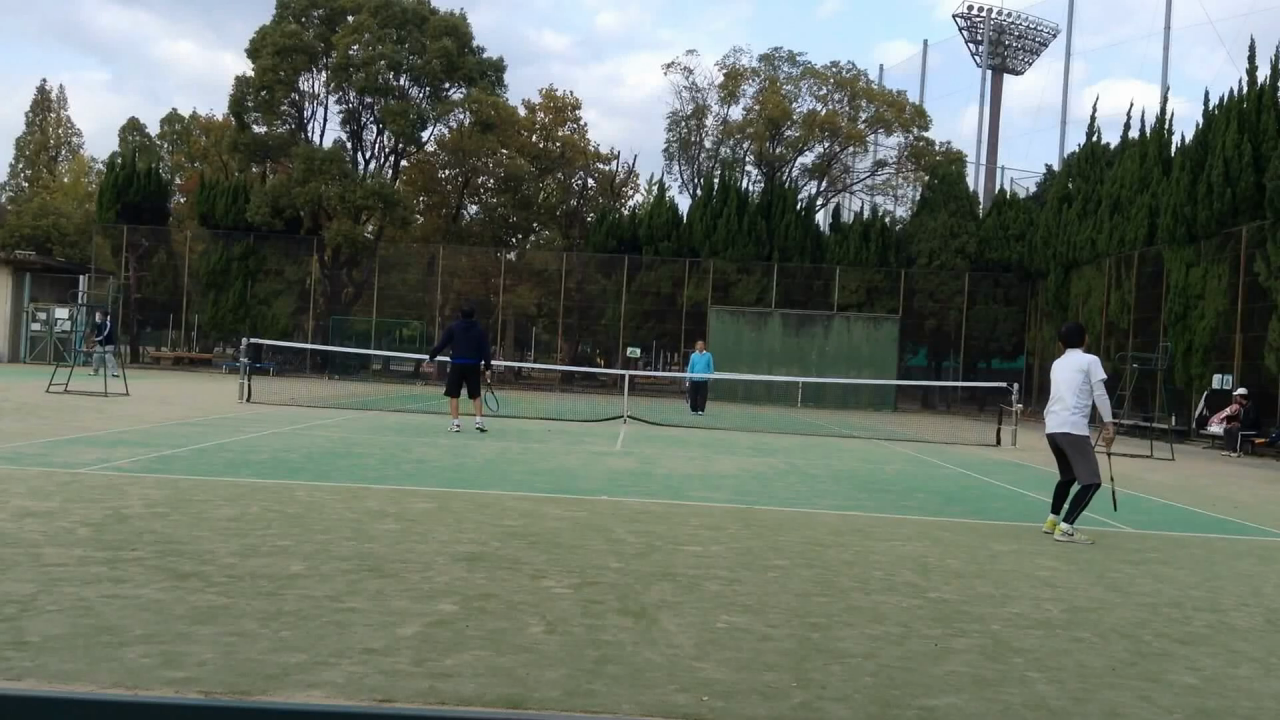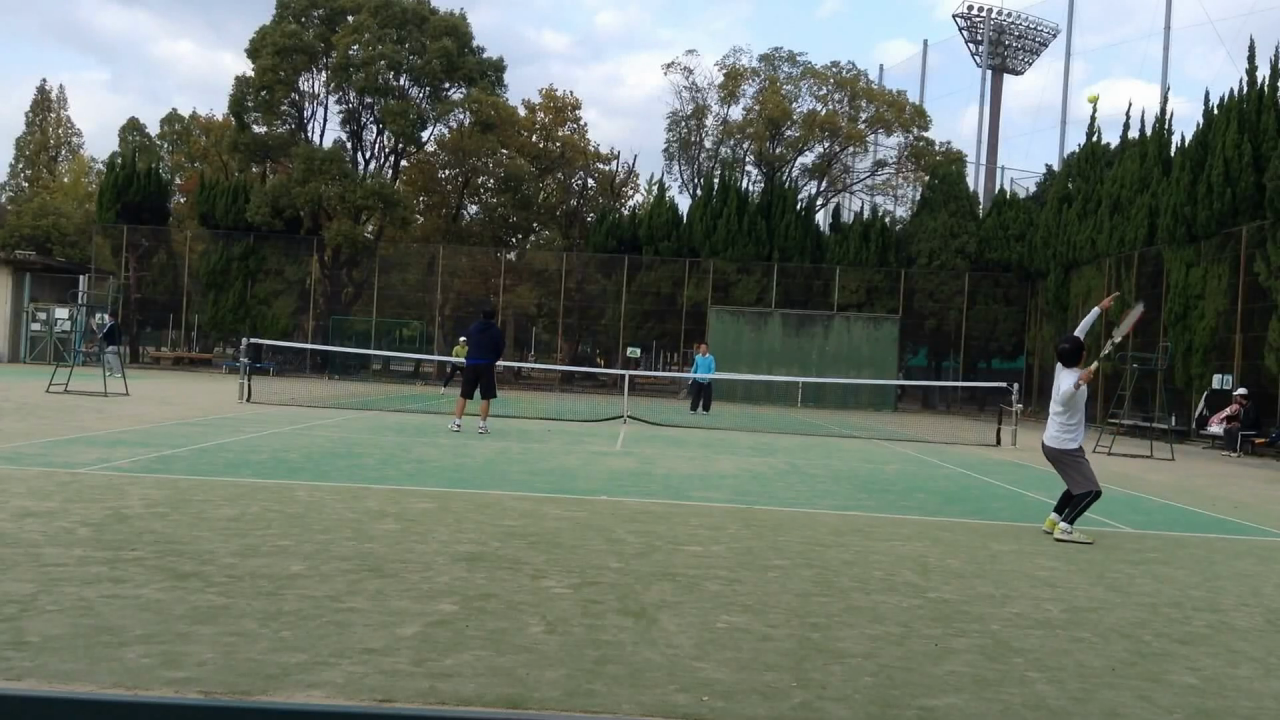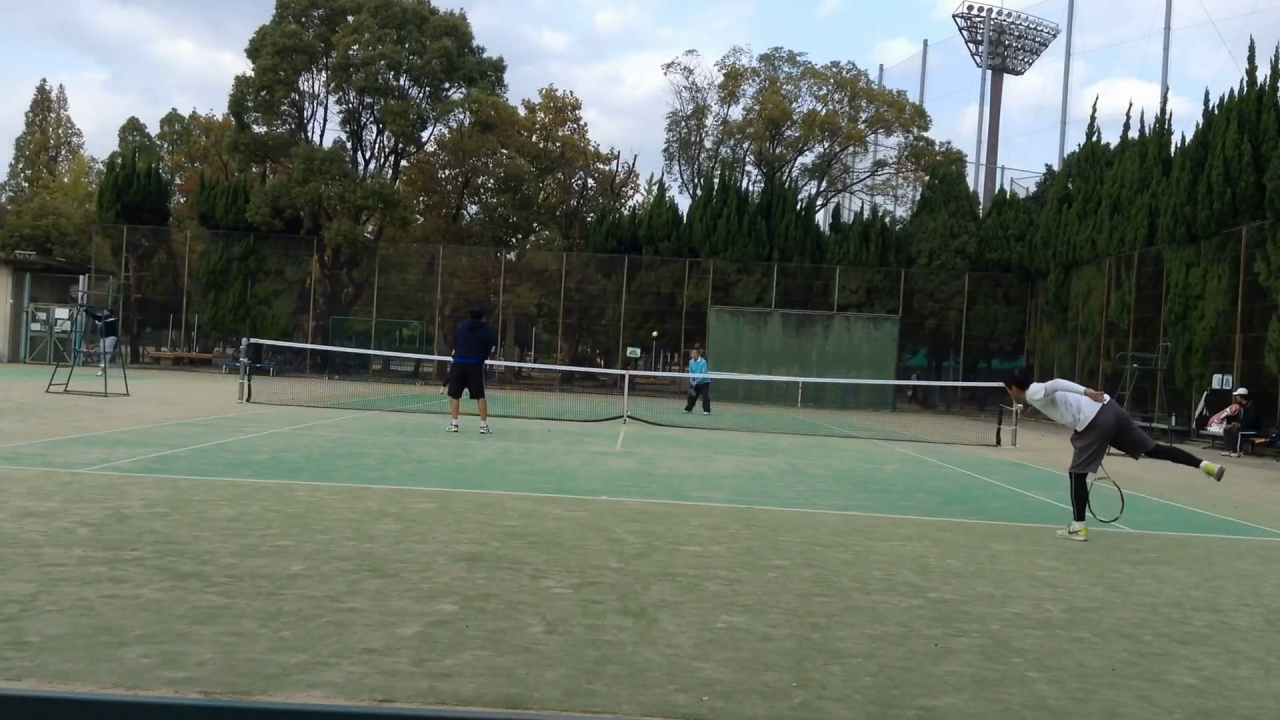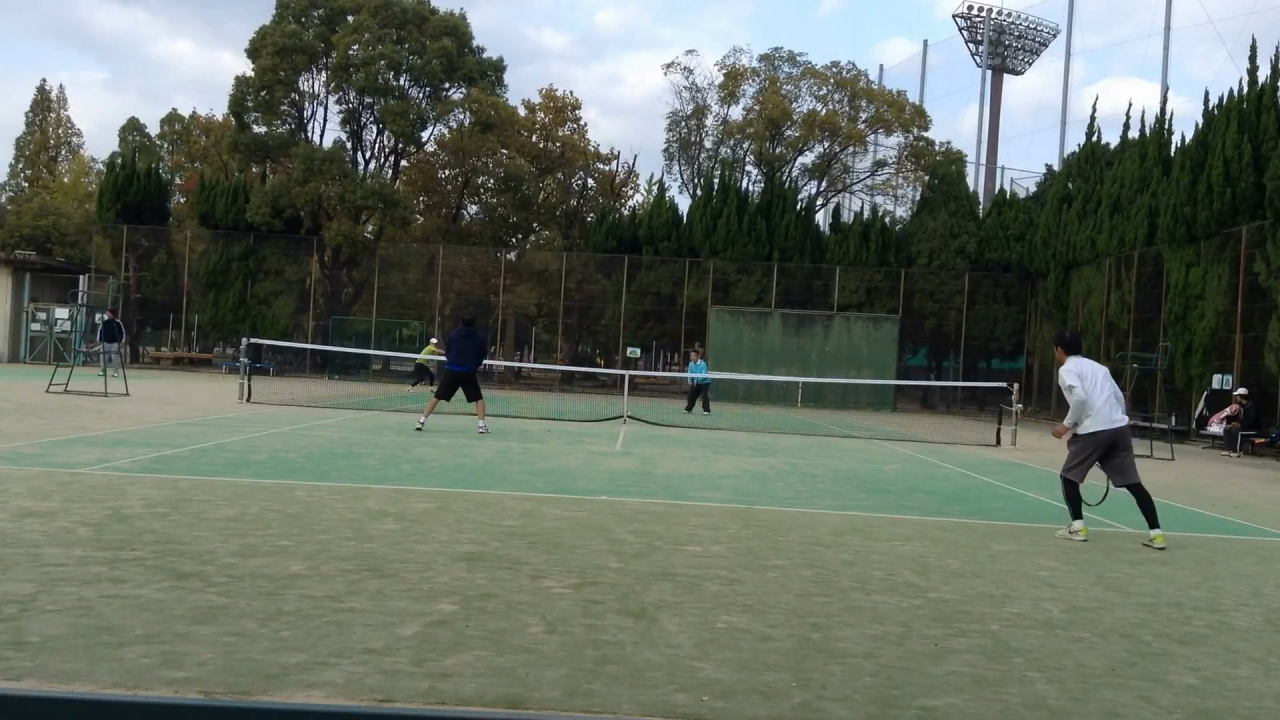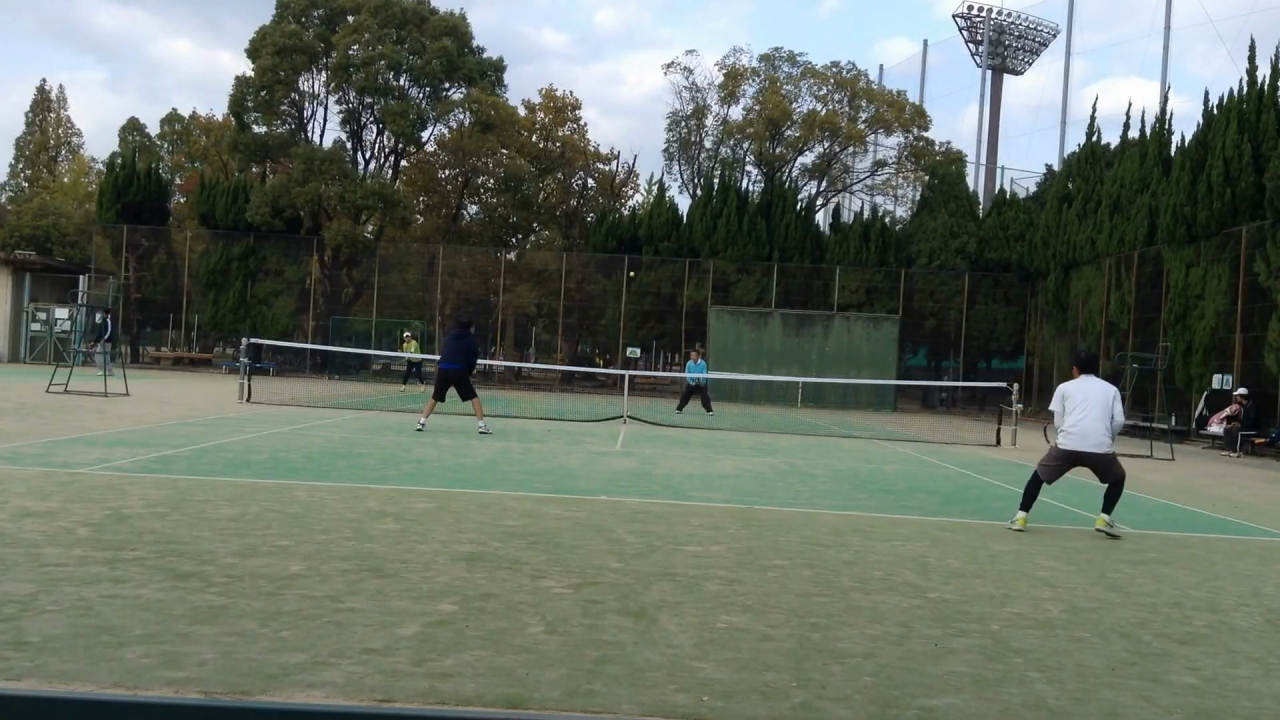
dt=0.7s
person 1, frame 1
left shoulder: (1057, 365)
right shoulder: (1091, 361)
right elbow: (1100, 393)
right wrist: (1109, 425)
left hip: (1052, 428)
right hip: (1073, 429)
left knee: (1068, 476)
right knee: (1091, 481)
left ankle: (1052, 520)
right ankle: (1065, 528)
person 1, frame 2
left shoulder: (1061, 366)
right shoulder: (1070, 379)
left elbow: (1077, 334)
right elbow: (1063, 397)
left wrist: (1099, 309)
right wrist: (1079, 383)
left hip: (1054, 443)
right hip: (1064, 446)
left knee: (1079, 486)
right knee: (1091, 490)
left ankle: (1053, 520)
right ankle: (1064, 527)
person 1, frame 3
left shoulder: (1034, 393)
right shoulder: (1040, 389)
left elbow: (1057, 384)
left wrist: (1086, 391)
left hip: (1095, 421)
right hip: (1110, 409)
left knee: (1077, 473)
right knee: (1153, 449)
left ankle: (1078, 527)
right ankle: (1205, 465)
person 1, frame 4
left shoulder: (1067, 369)
right shoulder: (1098, 367)
left elbow: (1080, 397)
right elbow: (1119, 397)
left wrist: (1067, 424)
left hip: (1093, 430)
right hip: (1120, 428)
left knee: (1069, 476)
right knee: (1133, 483)
left ankle: (1078, 527)
right ankle: (1156, 533)
person 1, frame 5
left shoulder: (1064, 388)
right shoulder: (1111, 389)
left elbow: (1058, 422)
right elbow: (1119, 421)
left hip: (1068, 444)
right hip: (1100, 448)
left knee: (1040, 475)
right knee: (1118, 478)
left ankle: (1021, 517)
right ankle: (1104, 519)
